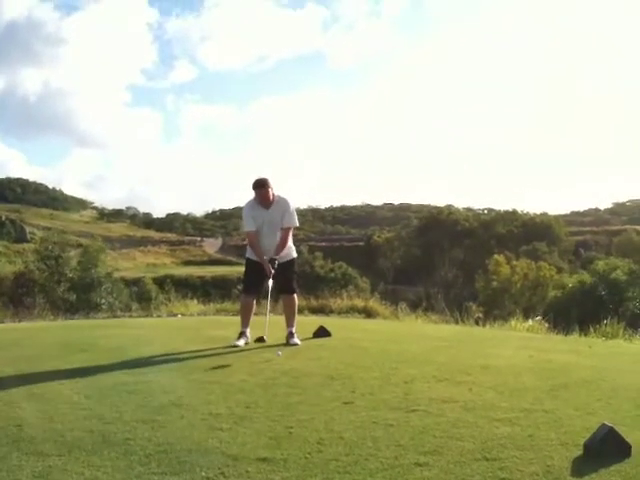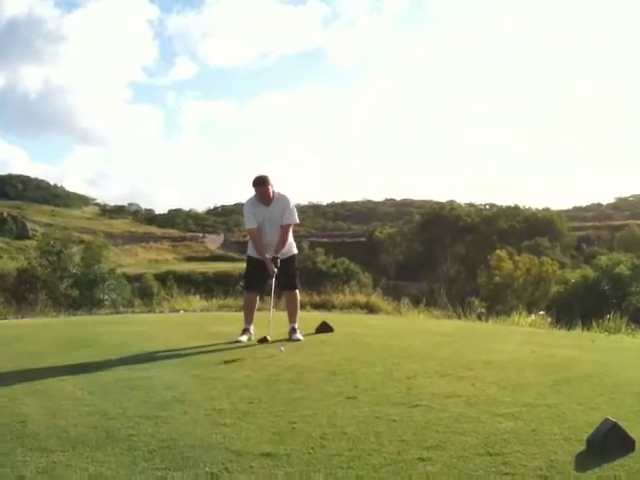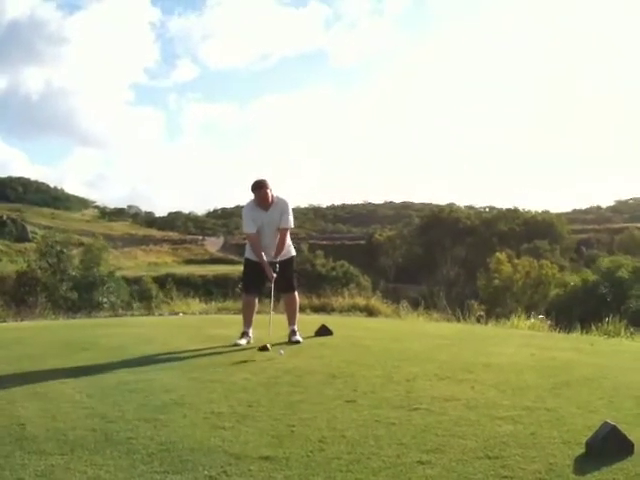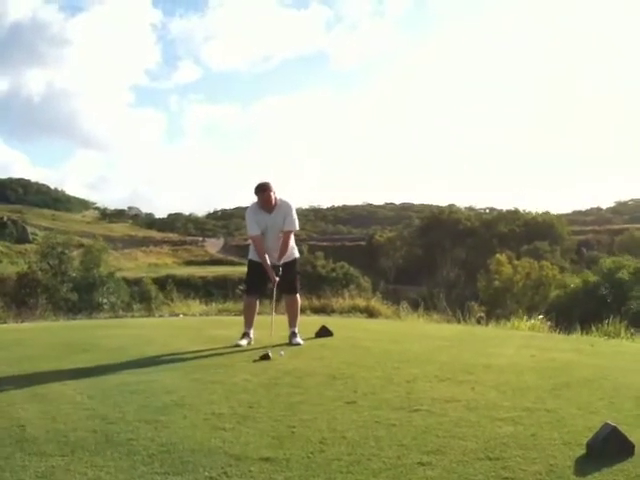
dt=0.2s
person 1, frame 1
left shoulder: (285, 205)
right shoulder: (248, 208)
left elbow: (286, 234)
right elbow: (252, 238)
left wrist: (275, 257)
right wrist: (264, 262)
left hip: (284, 256)
right hip: (256, 257)
left knee: (289, 293)
right knee: (248, 294)
left ankle: (291, 332)
right ankle: (244, 333)
person 1, frame 2
left shoulder: (285, 202)
right shoulder: (249, 206)
left elbow: (286, 231)
right elbow: (254, 236)
left wrist: (276, 255)
right wrist: (266, 260)
left hip: (285, 252)
right hip: (257, 254)
left knee: (291, 289)
right knee: (251, 290)
left ankle: (293, 328)
right ankle: (248, 329)
person 1, frame 3
left shoulder: (283, 205)
right shoulder: (248, 210)
left elbow: (283, 235)
right elbow: (253, 240)
left wrist: (275, 260)
right wrist: (265, 265)
left hip: (283, 255)
right hip: (255, 257)
left knee: (290, 291)
right knee: (249, 293)
left ankle: (293, 330)
right ankle: (247, 332)
person 1, frame 4
left shoulder: (287, 208)
right shoulder: (251, 212)
left elbow: (287, 237)
right elbow: (258, 243)
left wrist: (278, 263)
right wrist: (269, 268)
left hip: (286, 257)
right hip: (259, 258)
left knee: (292, 293)
right knee: (251, 294)
left ankle: (294, 332)
right ankle: (248, 333)
